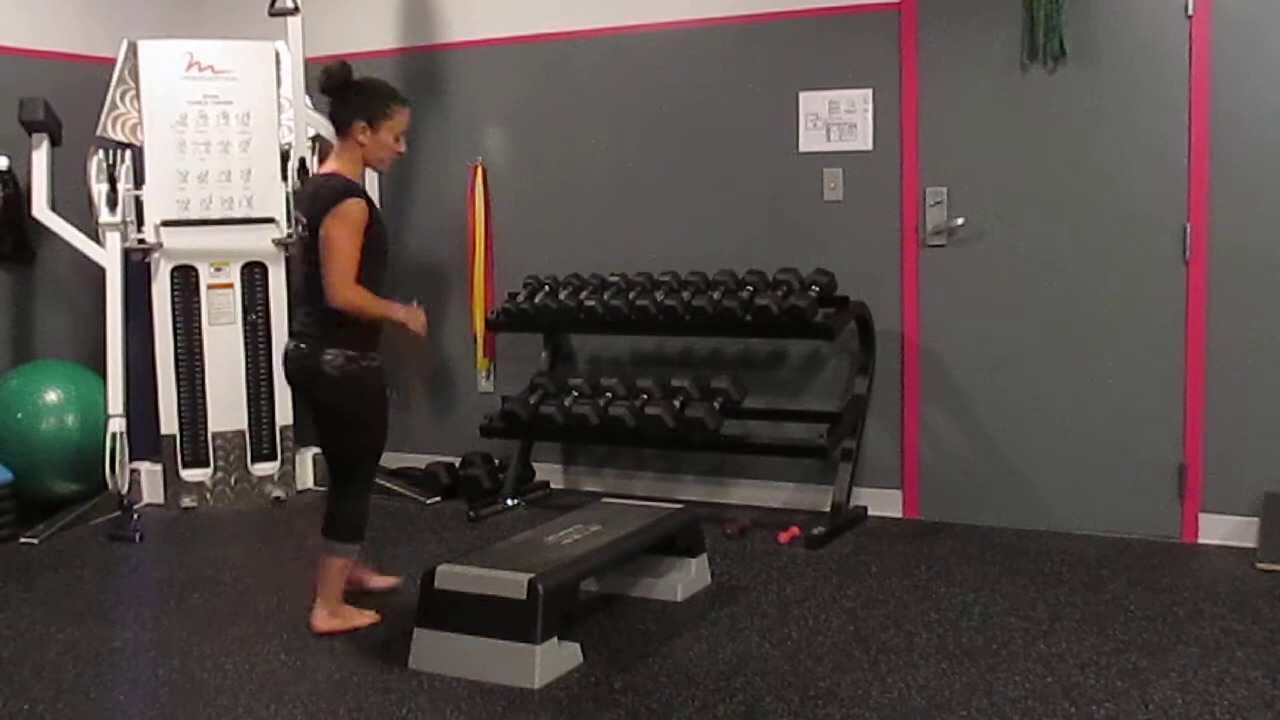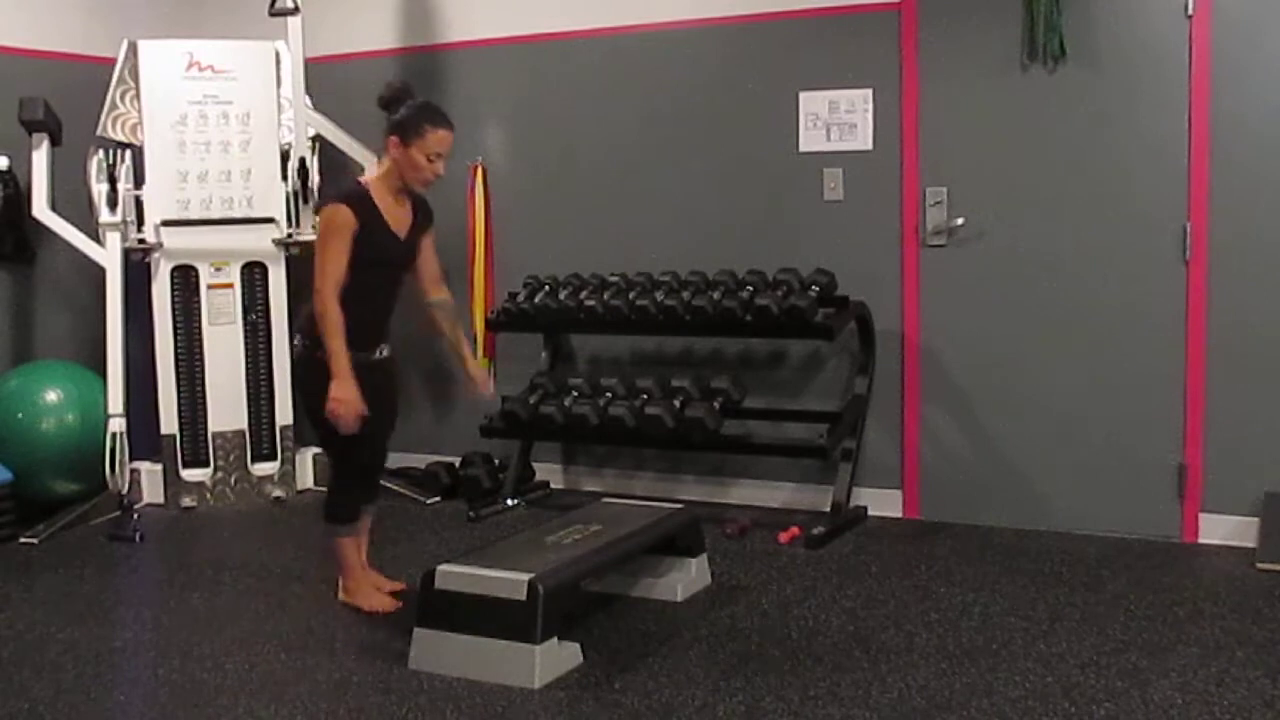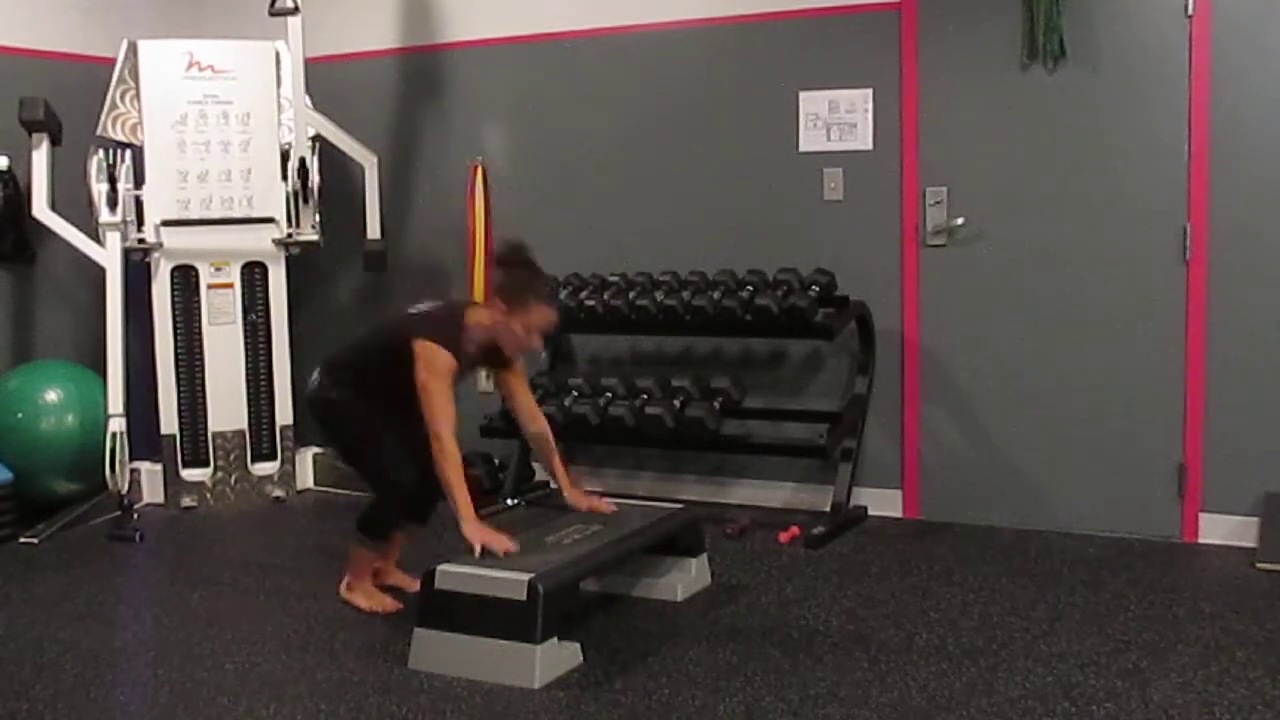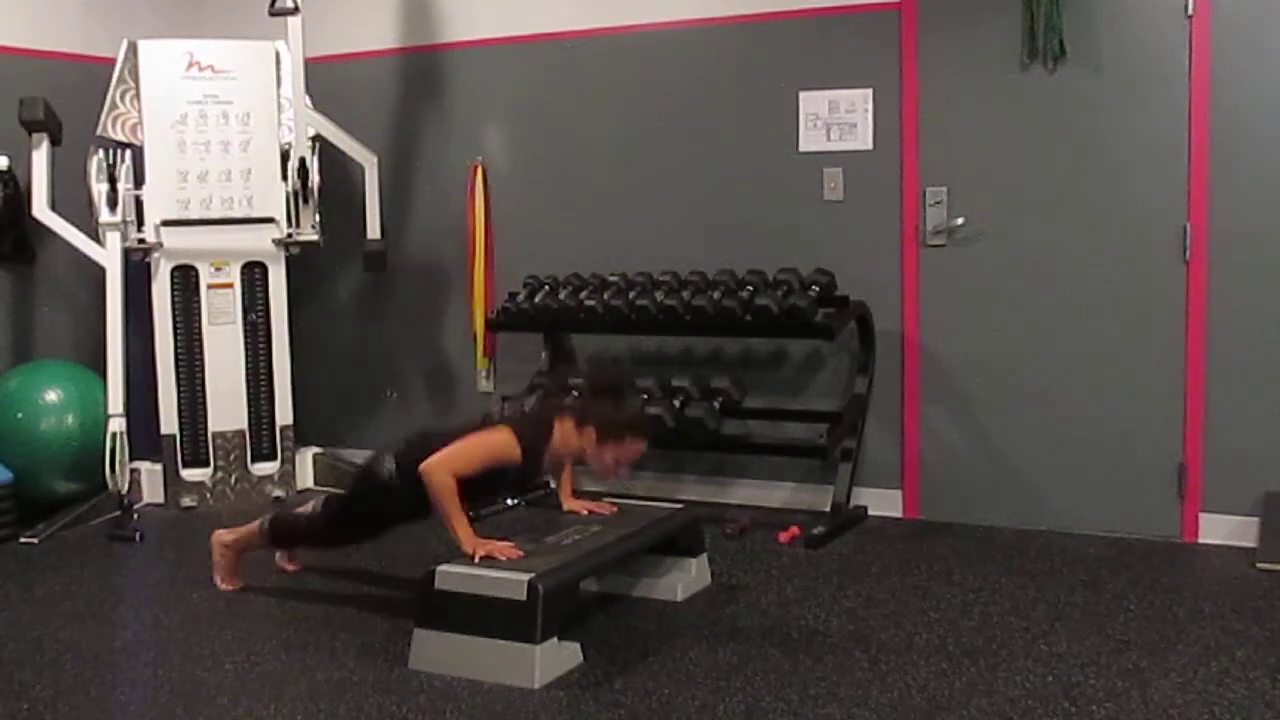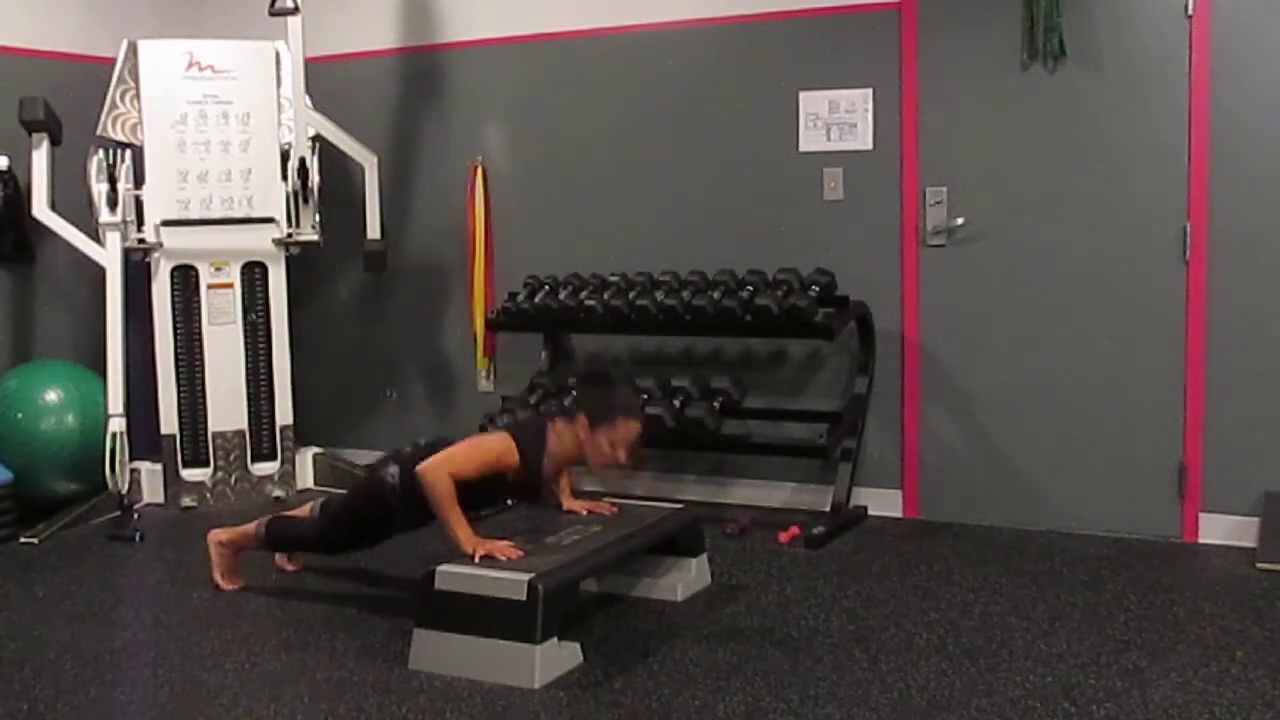
dt=0.5s
person 1, frame 1
left shoulder: (321, 187)
right shoulder: (347, 199)
right elbow: (340, 293)
right wrist: (401, 316)
left hip: (313, 354)
right hip: (338, 363)
left knee: (350, 471)
right knee: (354, 478)
left ankle: (348, 568)
right ankle: (329, 608)
person 1, frame 2
left shoulder: (419, 212)
right shoulder: (346, 207)
left elbow: (434, 289)
right elbow: (325, 296)
left wrist: (467, 356)
right wrist: (340, 376)
left hip: (376, 356)
right hip: (328, 359)
left knee: (370, 465)
right knee: (351, 466)
left ankle: (361, 566)
right ankle: (350, 581)
person 1, frame 3
left shoulder: (499, 342)
right shoulder: (437, 341)
left elbow: (532, 420)
right elbow: (442, 437)
left wrist: (567, 488)
right wrist: (471, 524)
left hip: (388, 394)
right hip: (338, 393)
left knee: (428, 480)
right knee: (403, 486)
left ankle: (385, 566)
right ankle: (357, 580)
person 1, frame 4
left shoulder: (569, 425)
right shoulder: (522, 441)
right elbow: (434, 470)
left wrist: (567, 497)
right wrist: (469, 540)
right hip: (405, 475)
left knee: (347, 514)
right knee: (330, 527)
left ankle: (291, 540)
right ankle: (232, 541)
person 1, frame 5
left shoulder: (570, 434)
right shoulder: (517, 448)
right elbow: (430, 471)
left wrist: (567, 497)
right wrist: (471, 542)
left hip: (428, 488)
right hip: (405, 484)
left knee: (346, 520)
right knee: (334, 537)
left ankle: (293, 529)
right ankle: (227, 539)
